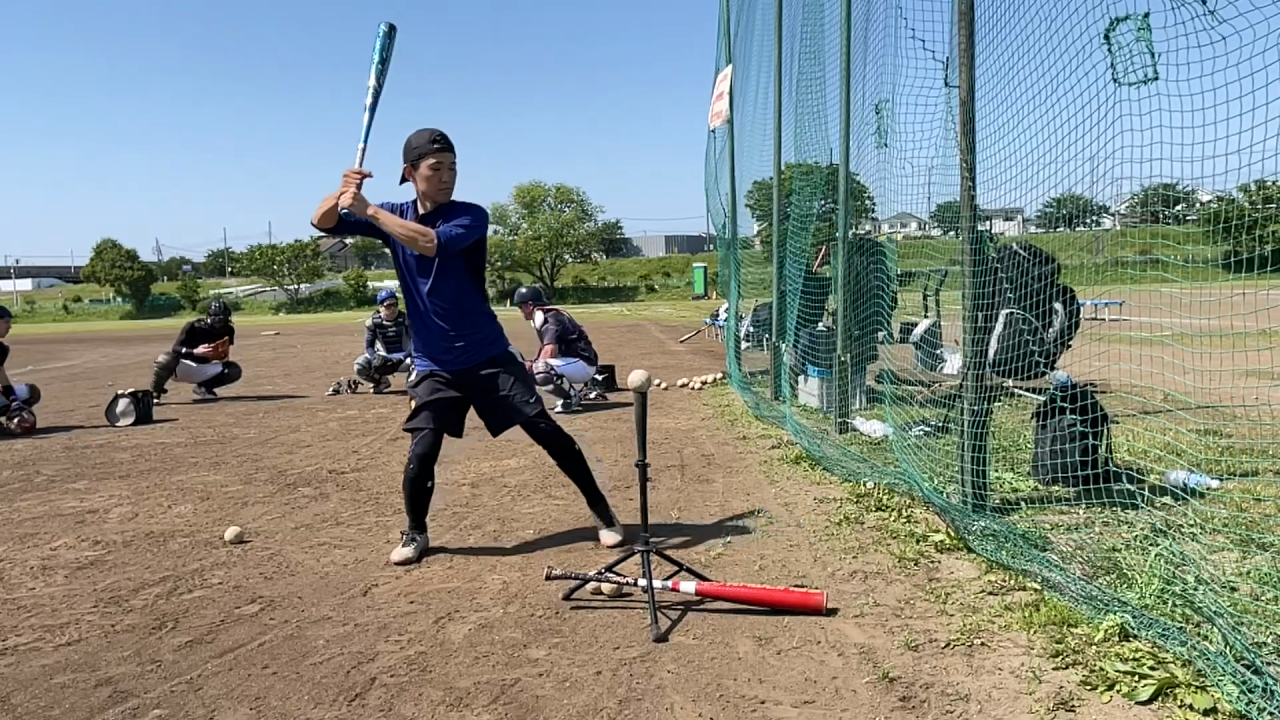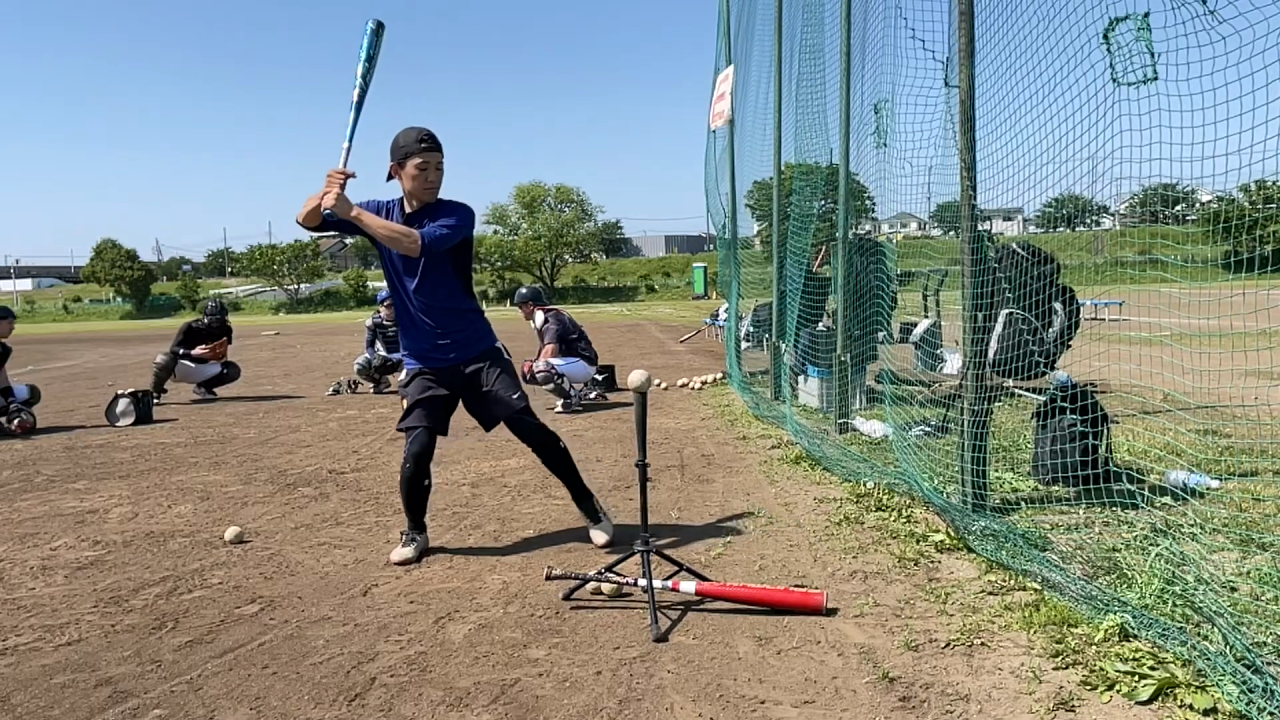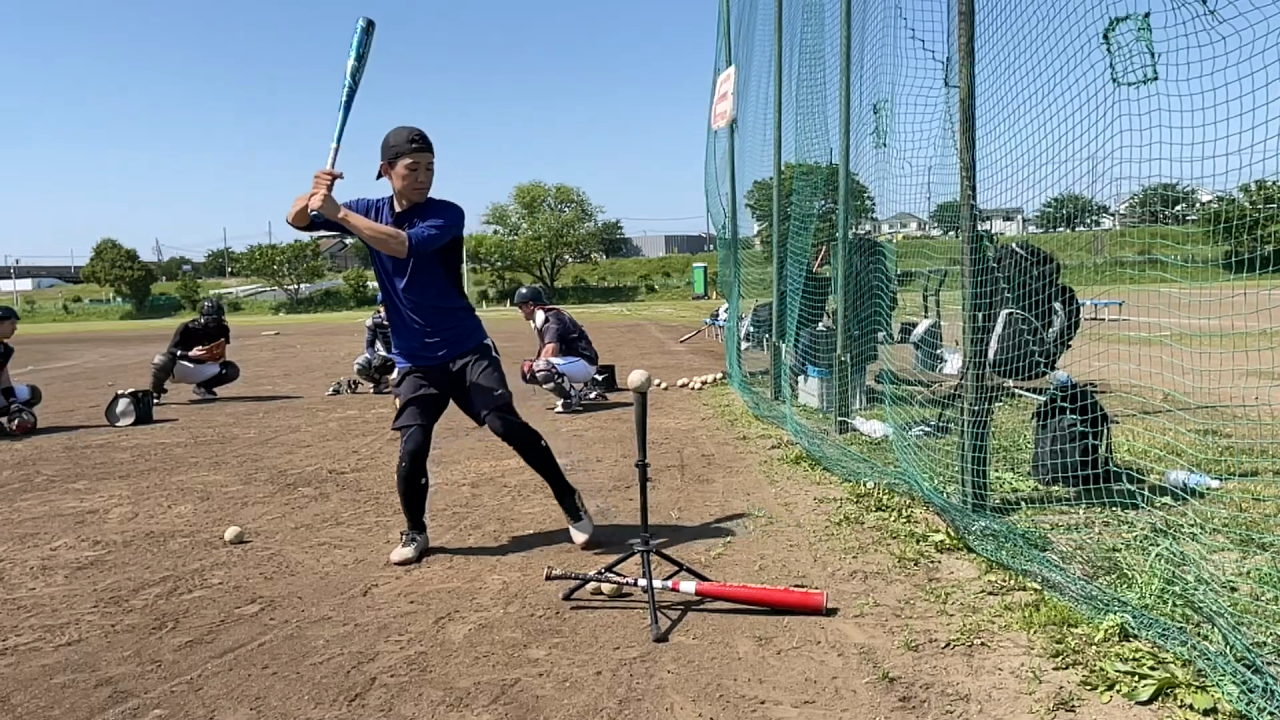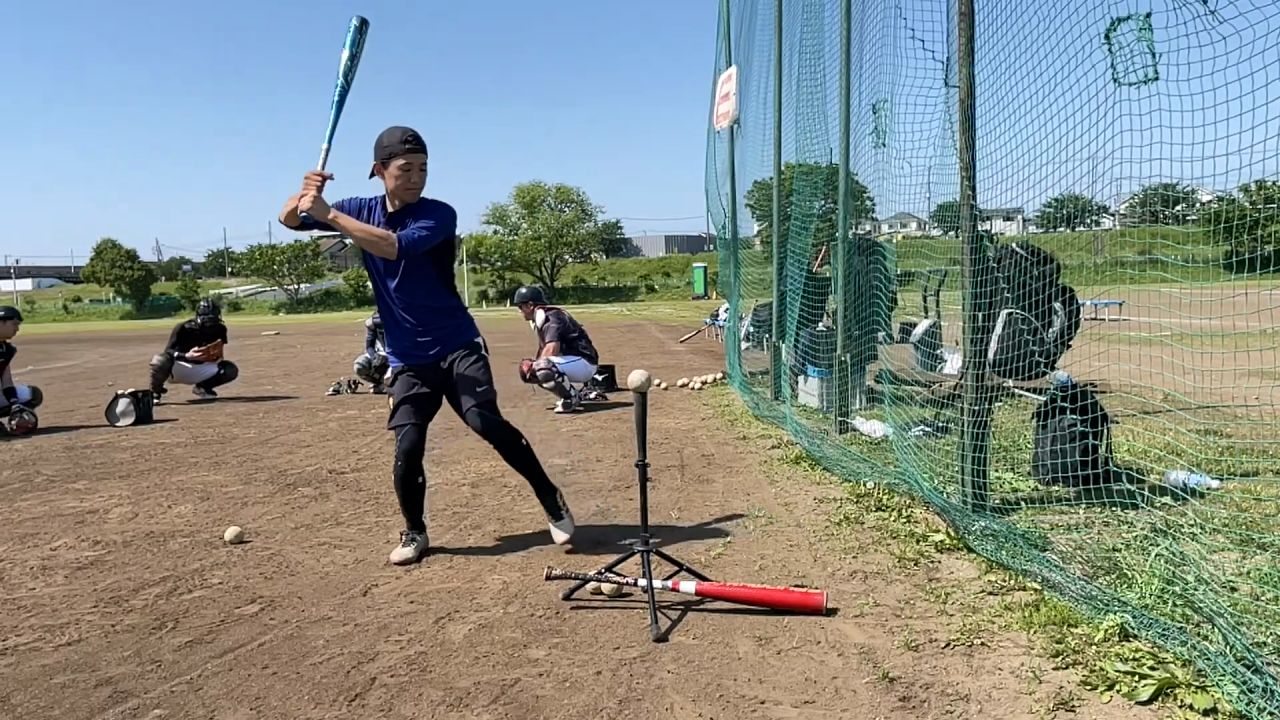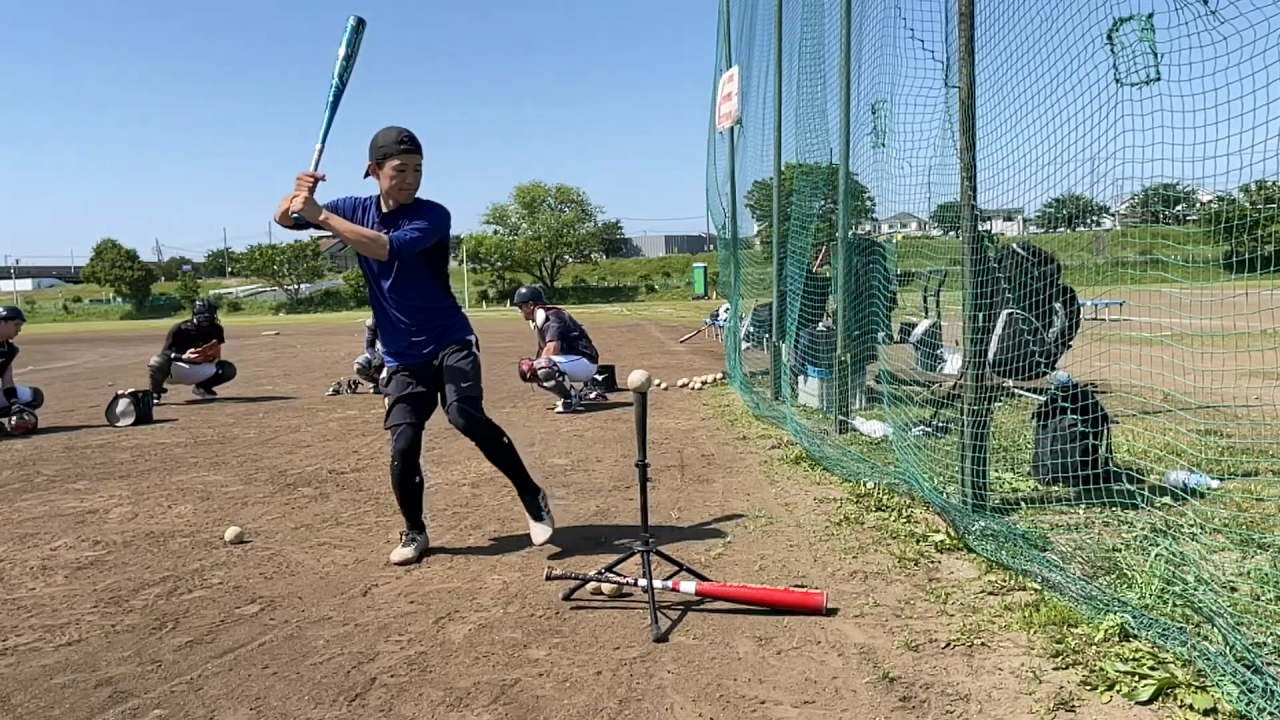
dt=0.3s
person 1, frame 1
left shoulder: (471, 216)
right shoulder: (395, 216)
left elbow: (432, 243)
right elbow: (323, 222)
left wrist: (369, 209)
right wrist: (343, 191)
left hip: (489, 356)
right hip: (433, 365)
left knee: (545, 430)
right knee: (422, 452)
left ankle: (600, 509)
right ankle: (415, 532)
person 1, frame 2
left shoulder: (457, 215)
right shoulder: (380, 212)
left elbow: (416, 244)
right elbow: (308, 220)
left wrist: (352, 212)
right wrist: (327, 191)
left hip: (477, 351)
right hip: (422, 362)
left knee: (527, 426)
right knee: (417, 451)
left ankle: (588, 506)
right ankle: (415, 532)
person 1, frame 3
left shoulder: (447, 214)
right shoulder: (370, 211)
left elbow: (404, 245)
right elbow: (298, 220)
left wrist: (339, 213)
right wrist: (315, 191)
left hip: (466, 347)
right hip: (414, 359)
left knee: (506, 423)
right knee: (412, 449)
left ankle: (569, 500)
right ankle: (415, 532)
person 1, frame 4
left shoulder: (439, 215)
right shoulder: (362, 210)
left elbow: (394, 246)
right elbow: (290, 219)
left wrist: (329, 215)
right wrist: (306, 193)
left hip: (457, 345)
right hip: (407, 358)
left knee: (485, 421)
right knee: (407, 447)
left ankle: (550, 498)
right ankle: (414, 531)
person 1, frame 5
left shoulder: (433, 215)
right shoulder: (356, 209)
left elbow: (386, 248)
right elbow: (285, 219)
left wrist: (321, 215)
right wrist: (299, 193)
left hip: (450, 342)
right hip: (401, 356)
left knee: (466, 416)
right knee: (403, 446)
left ankle: (532, 497)
right ankle: (414, 531)
